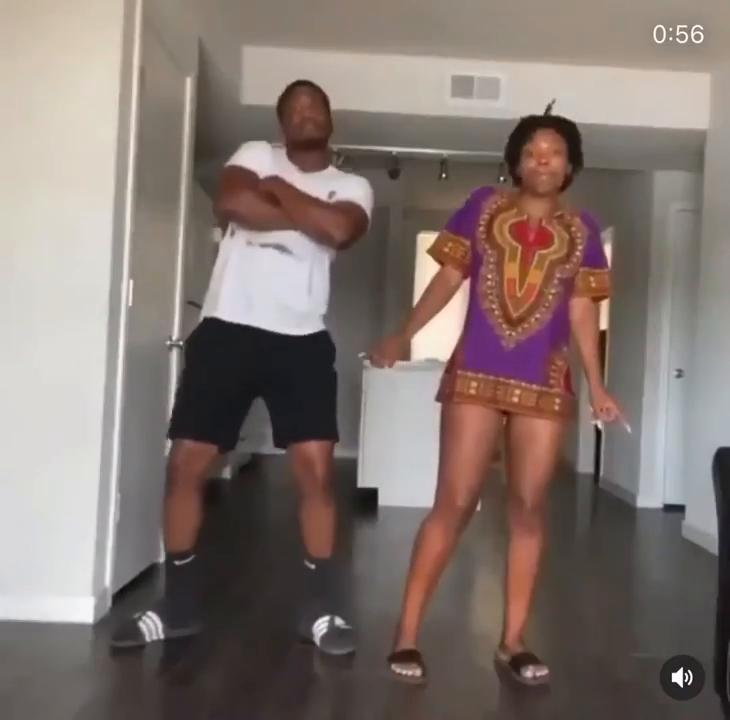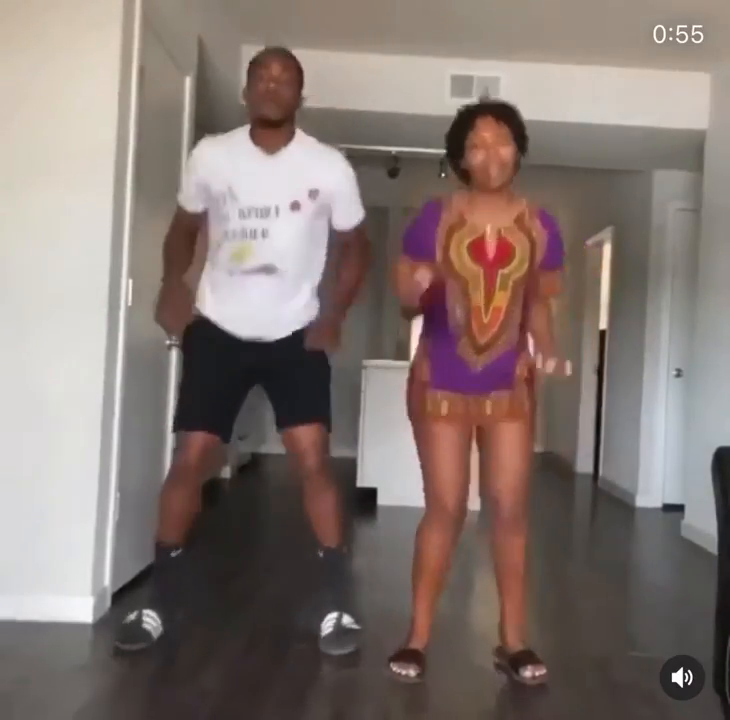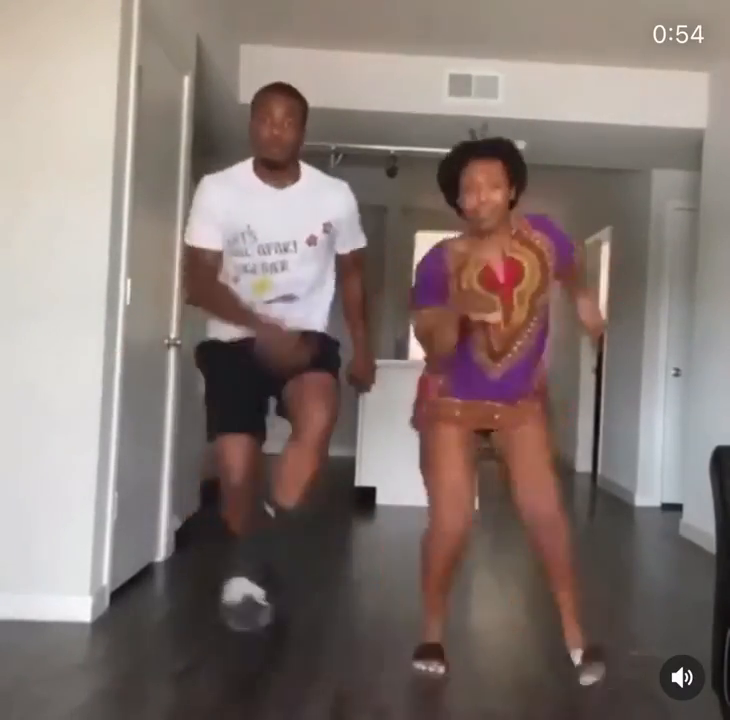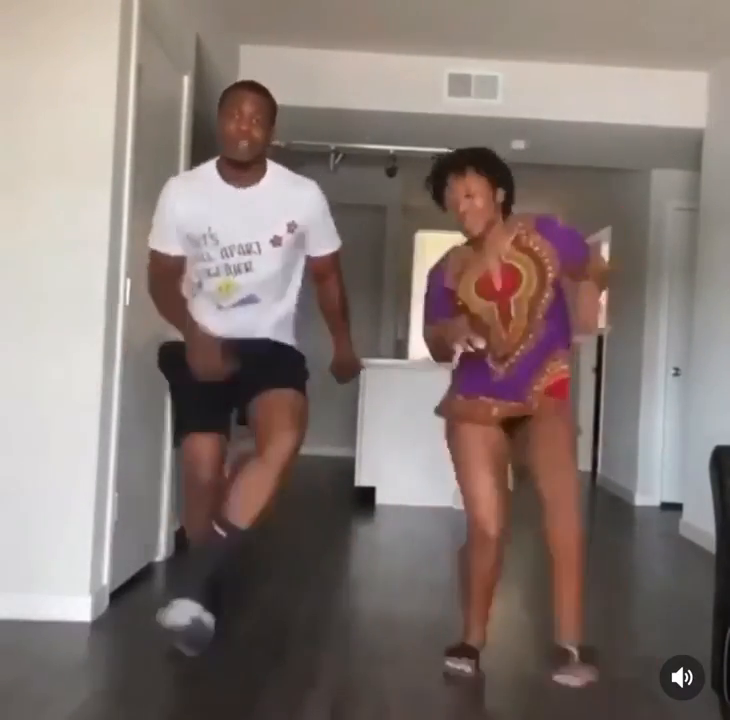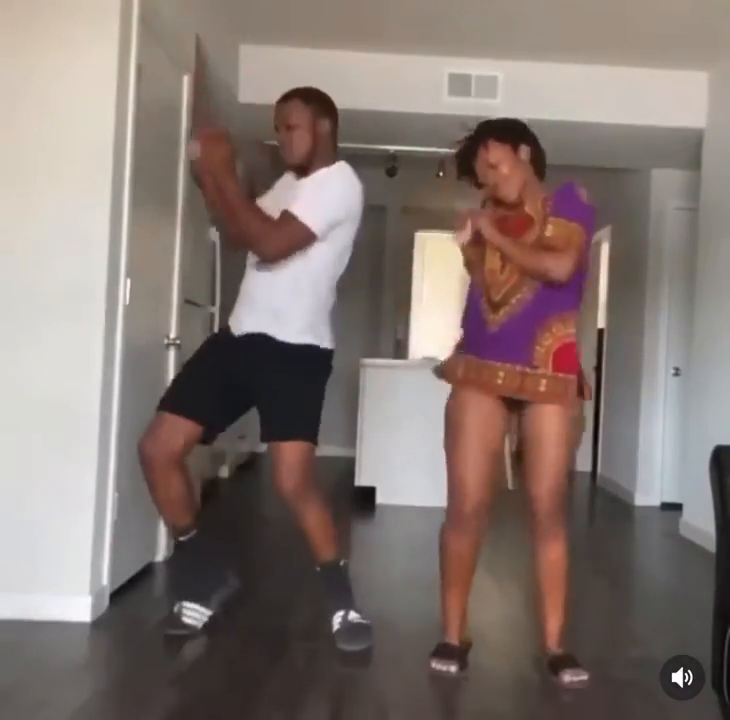
dt=1s
person 1, frame 1
left shoulder: (353, 186)
right shoulder: (255, 154)
left elbow: (339, 230)
right elbow: (229, 203)
left wrist: (278, 191)
right wrist: (305, 216)
left hip: (300, 342)
right hip: (226, 331)
left knee: (315, 470)
right knee: (186, 463)
left ankle: (320, 607)
right ankle: (178, 603)
person 1, frame 2
left shoulder: (330, 168)
right shoulder: (210, 154)
left elbow: (355, 247)
right elbow: (182, 229)
left wrist: (334, 314)
right wrist: (172, 286)
left hip: (293, 337)
right hip: (217, 331)
left knee: (313, 462)
right knee: (190, 461)
left ankle: (334, 602)
right ankle: (162, 596)
person 1, frame 3
left shoulder: (335, 197)
right shoulder: (217, 190)
left elbow: (351, 273)
right elbow: (200, 283)
left wrist: (362, 349)
right wrist: (265, 329)
left hip: (305, 339)
right hip: (235, 343)
left knee: (319, 411)
right knee: (235, 475)
left ankle: (254, 562)
right ankle: (255, 581)
person 1, frame 4
left shoulder: (303, 194)
right shoulder: (183, 192)
left elbow: (325, 274)
right elbow: (162, 279)
left wrist: (343, 344)
right wrist: (193, 335)
left hip: (271, 343)
right hip: (204, 346)
left knee: (283, 431)
right knee: (204, 473)
left ankle: (201, 573)
right ankle: (199, 595)
person 1, frame 5
left shoulder: (338, 184)
right shoulder: (289, 184)
left elbow: (267, 245)
right elbow: (235, 230)
left wrist: (225, 171)
right wrist: (209, 170)
left hip: (294, 349)
right hip: (239, 339)
left knee: (293, 481)
right knee: (157, 448)
left ankle: (342, 603)
right ankle: (205, 573)
person 2, frame 1
left shoulder: (581, 229)
right shoulder: (483, 206)
left elbow: (581, 310)
right elbow: (448, 278)
left wrist: (596, 384)
right wrist: (400, 337)
left hip: (544, 385)
right hip: (476, 376)
left knee: (528, 509)
right knee: (454, 503)
left ankle: (512, 641)
right ankle: (406, 634)
person 2, frame 2
left shoulder: (540, 226)
right shoulder: (434, 218)
left elbow: (538, 303)
right elbow: (410, 301)
left wrist: (547, 349)
right wrist: (413, 288)
left hip: (508, 385)
right hip: (441, 385)
left knee: (509, 513)
right knee: (445, 510)
left ankle: (513, 640)
right ankle: (417, 636)
person 2, frame 3
left shoulder: (541, 235)
right shoulder: (441, 261)
left elbow: (568, 269)
right elbow: (434, 344)
left wrist: (582, 298)
right wrist: (456, 314)
left hip: (518, 398)
right hip: (451, 397)
left knee: (543, 514)
right knee: (450, 525)
left ankle: (575, 634)
right ankle: (432, 632)
person 2, frame 4
left shoulder: (548, 236)
right shoulder: (447, 270)
left elbow: (589, 271)
right elbow: (437, 347)
left wrist: (586, 281)
right wrist: (453, 335)
left hip: (543, 393)
right hip: (476, 399)
left knee: (560, 499)
right knee: (486, 527)
left ankle: (569, 637)
right ankle: (471, 639)
person 2, frame 5
left shoulder: (568, 203)
right shoulder: (490, 218)
left elbow: (560, 267)
left wrist: (491, 236)
right wrist: (470, 241)
left hip: (547, 370)
right hip: (480, 368)
left knee: (546, 508)
right knee: (466, 505)
left ankle: (553, 643)
right ankle: (453, 634)
